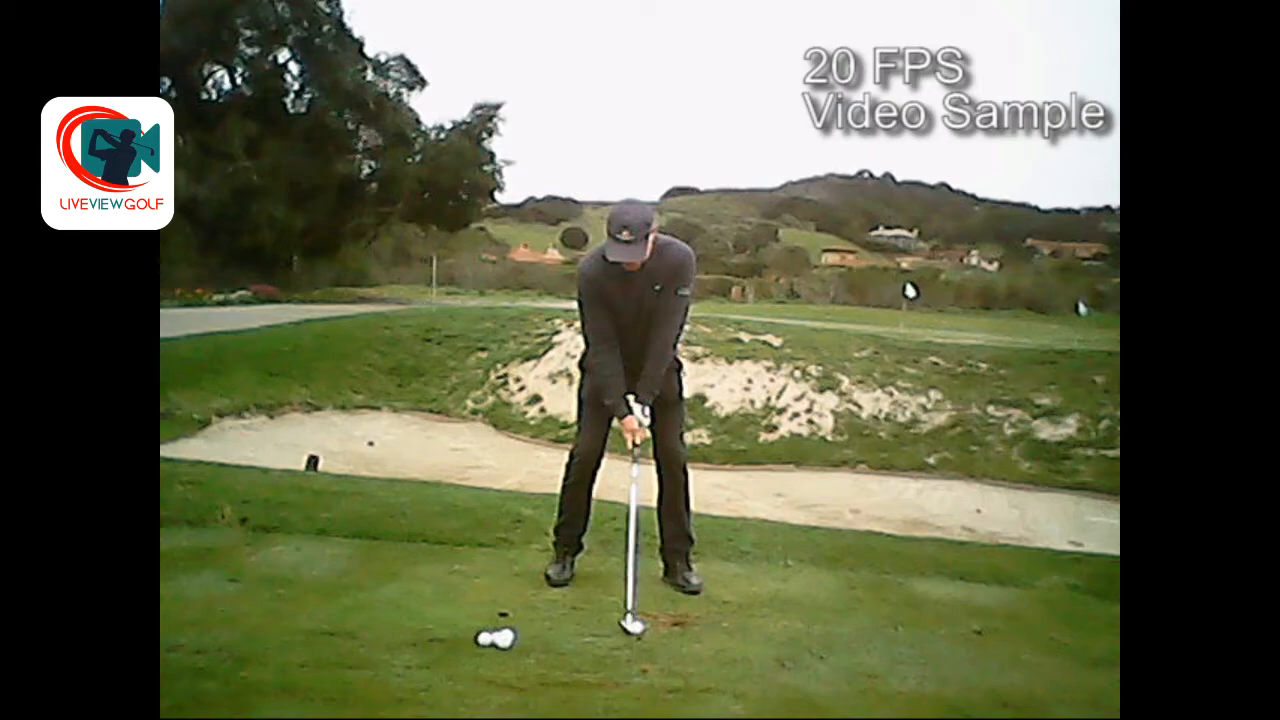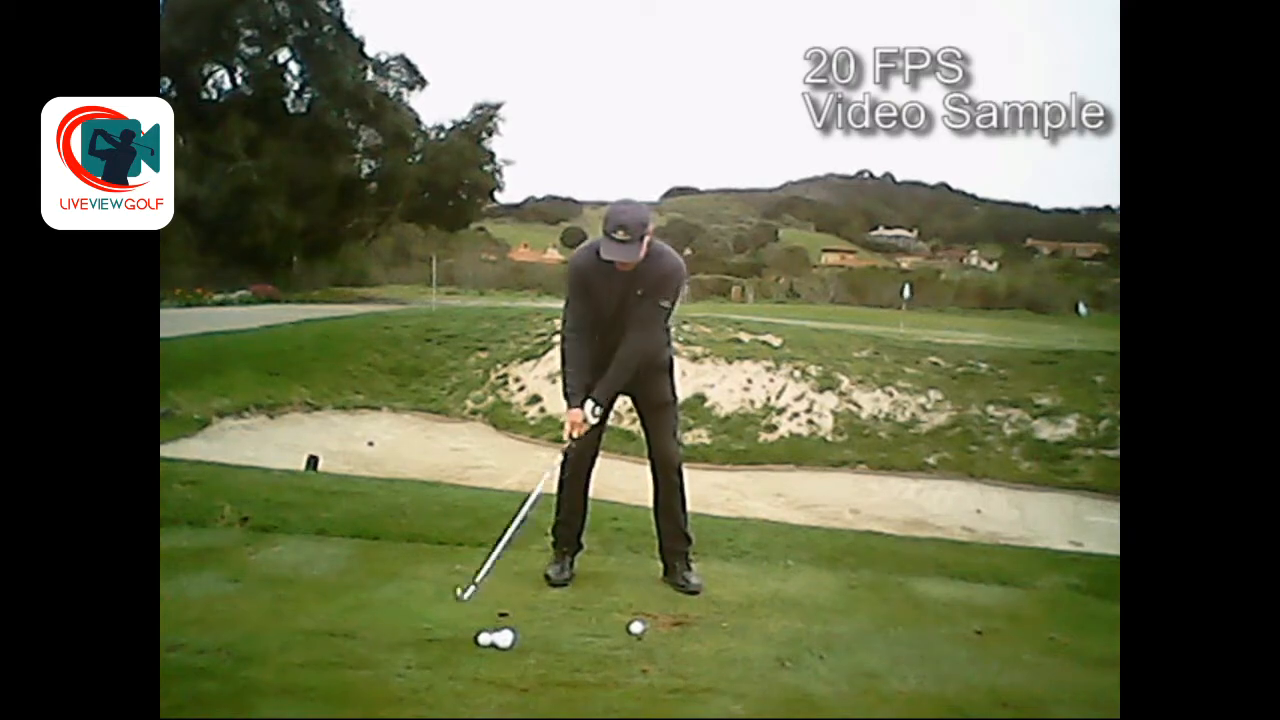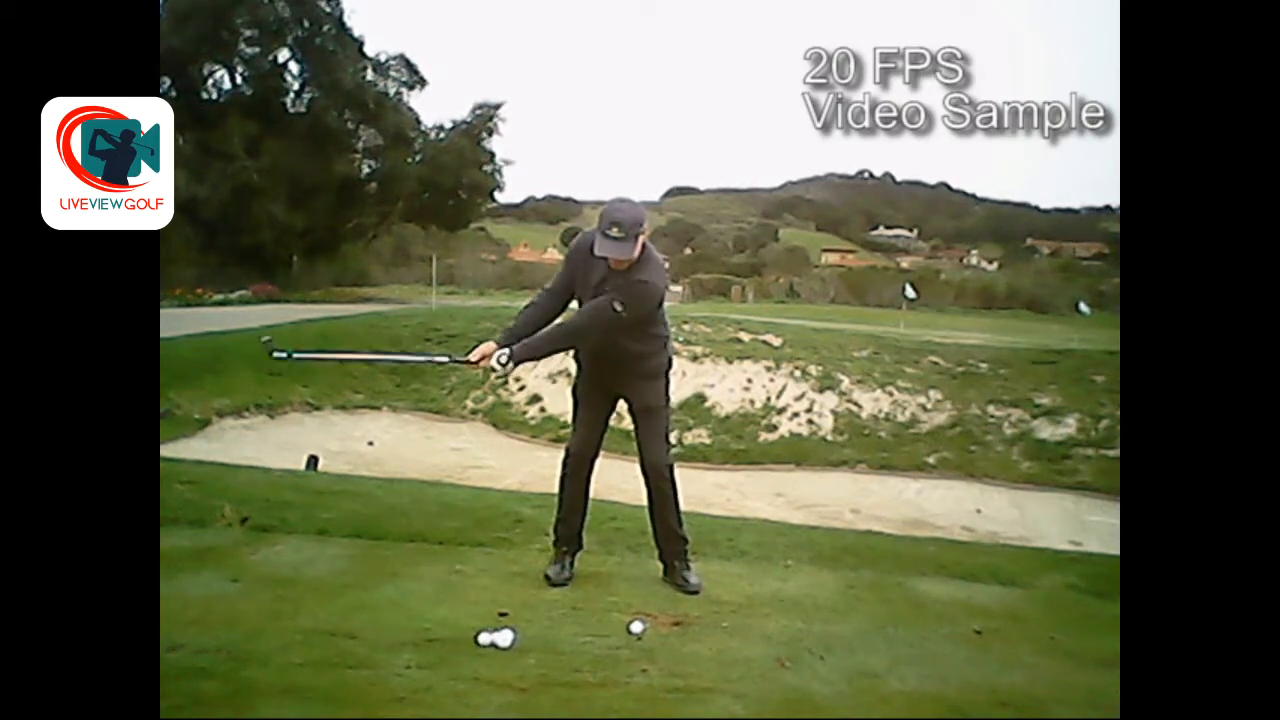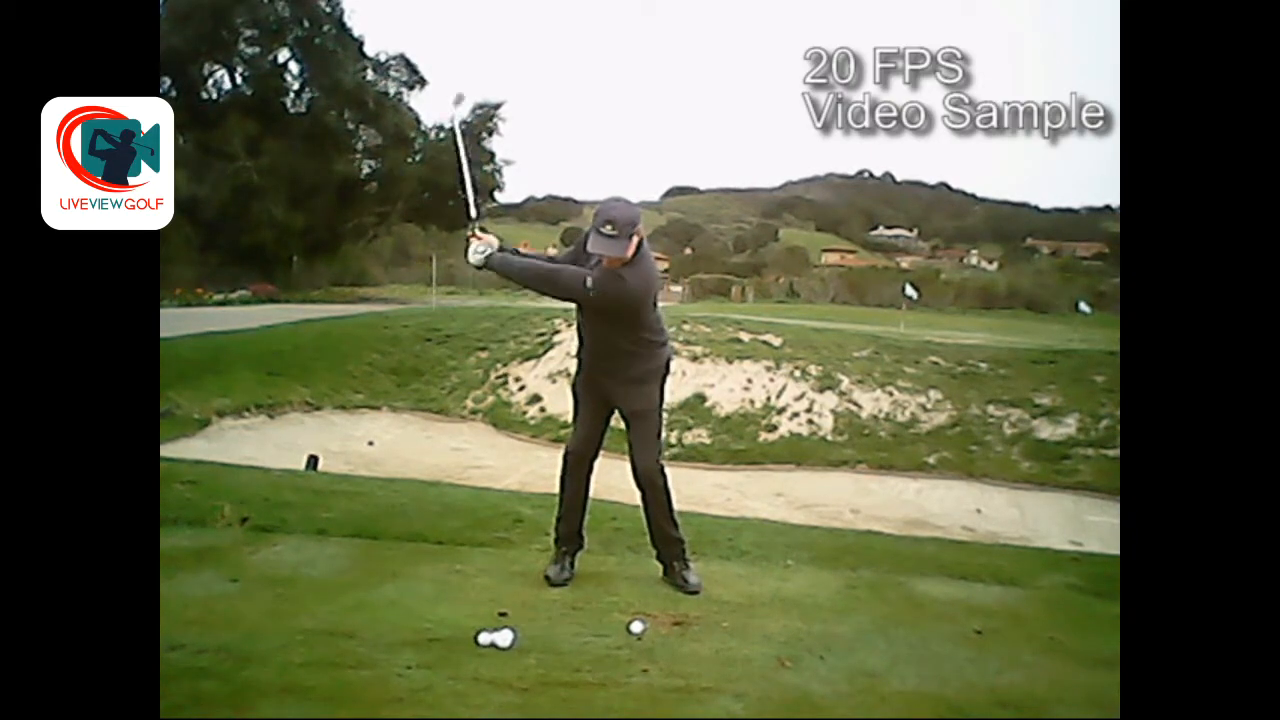
dt=0.5s
person 1, frame 1
left shoulder: (679, 259)
right shoulder: (592, 271)
left elbow: (665, 335)
right elbow: (601, 344)
left wrist: (643, 400)
right wrist: (620, 409)
left hip: (659, 369)
right hip: (605, 369)
left knee: (672, 458)
right knee: (585, 455)
left ankle: (677, 559)
right ankle: (565, 550)
person 1, frame 2
left shoulder: (670, 269)
right shoulder: (584, 263)
left elbow: (638, 340)
right elbow: (577, 334)
left wrist: (597, 402)
right wrist: (574, 398)
left hip: (649, 368)
right hip: (595, 365)
left knee: (667, 459)
right knee: (578, 454)
left ankle: (676, 559)
right ankle: (564, 550)
person 1, frame 3
left shoulder: (647, 280)
right shoulder: (584, 247)
left elbow: (581, 327)
right elbow: (552, 298)
left wrist: (514, 354)
right wrist: (503, 341)
left hip: (644, 372)
right hip: (596, 366)
left knee: (657, 463)
right knee: (579, 455)
left ankle: (675, 559)
right ankle: (565, 550)
person 1, frame 4
left shoulder: (629, 283)
right shoulder: (601, 239)
left elbow: (555, 283)
right elbow: (561, 266)
left wrist: (492, 260)
right wrist: (502, 251)
left hip: (639, 375)
right hip: (595, 367)
left knee: (647, 466)
right knee: (578, 455)
left ankle: (674, 559)
right ankle: (566, 549)
